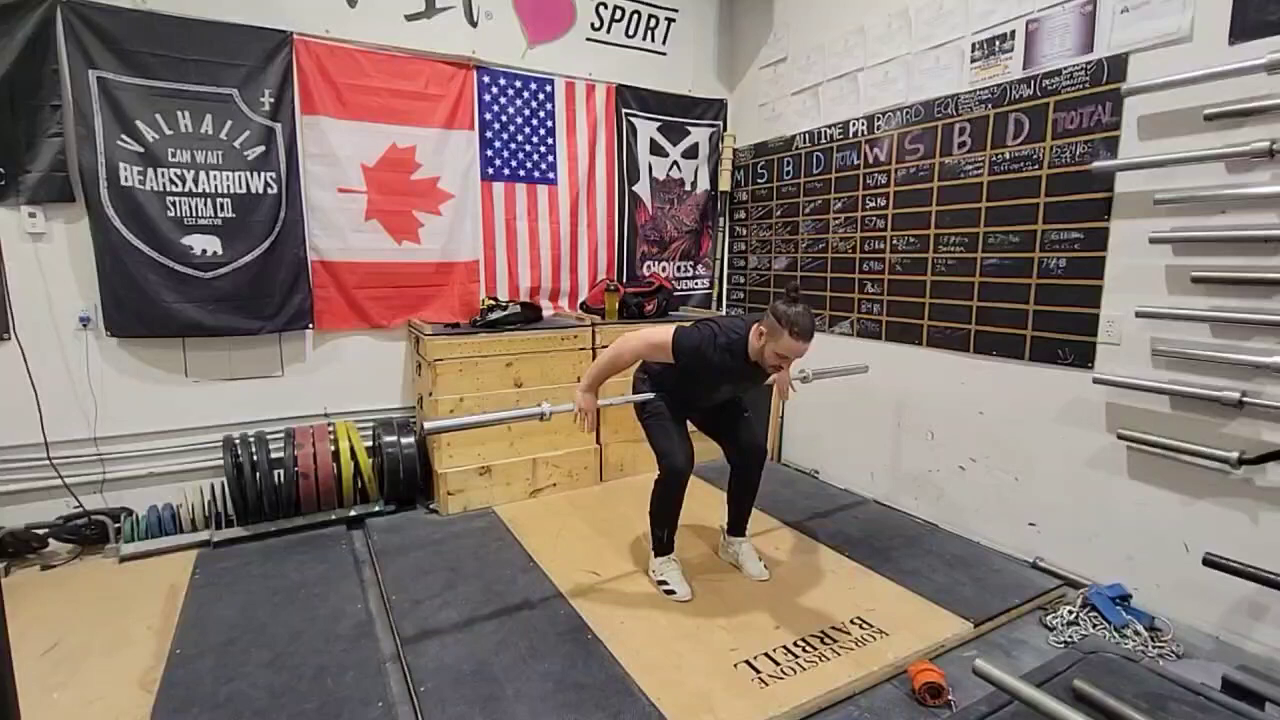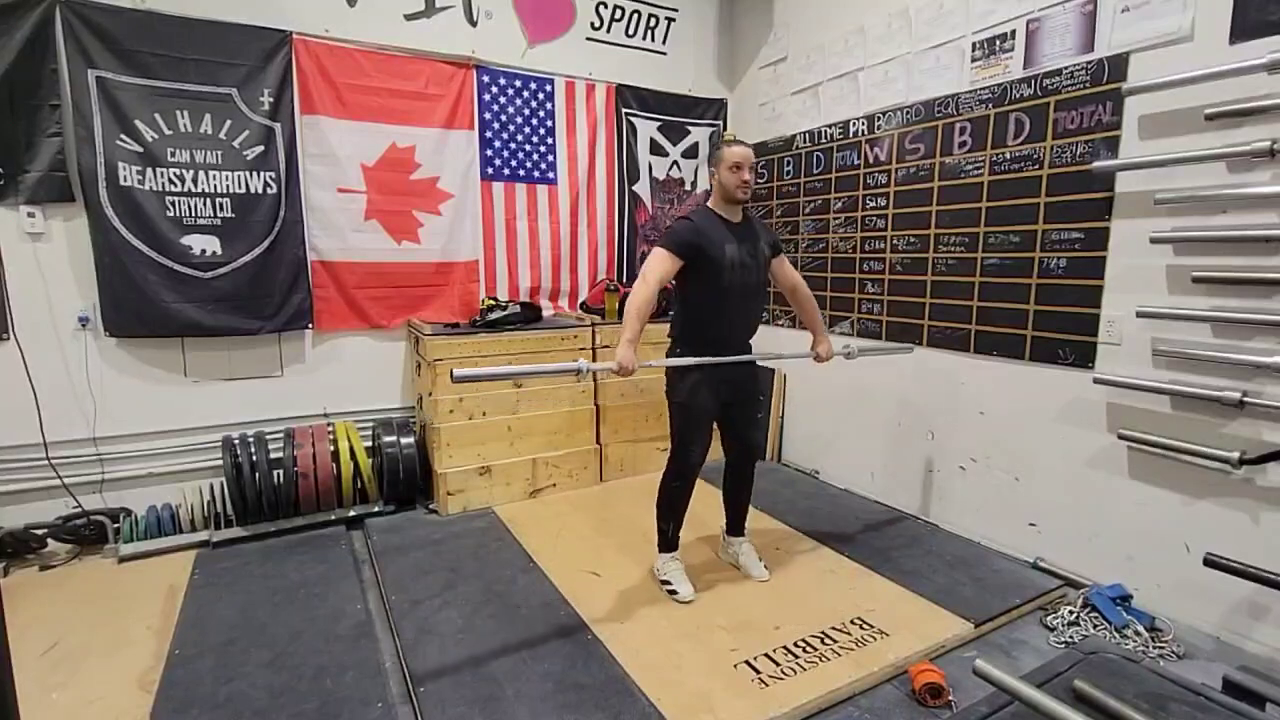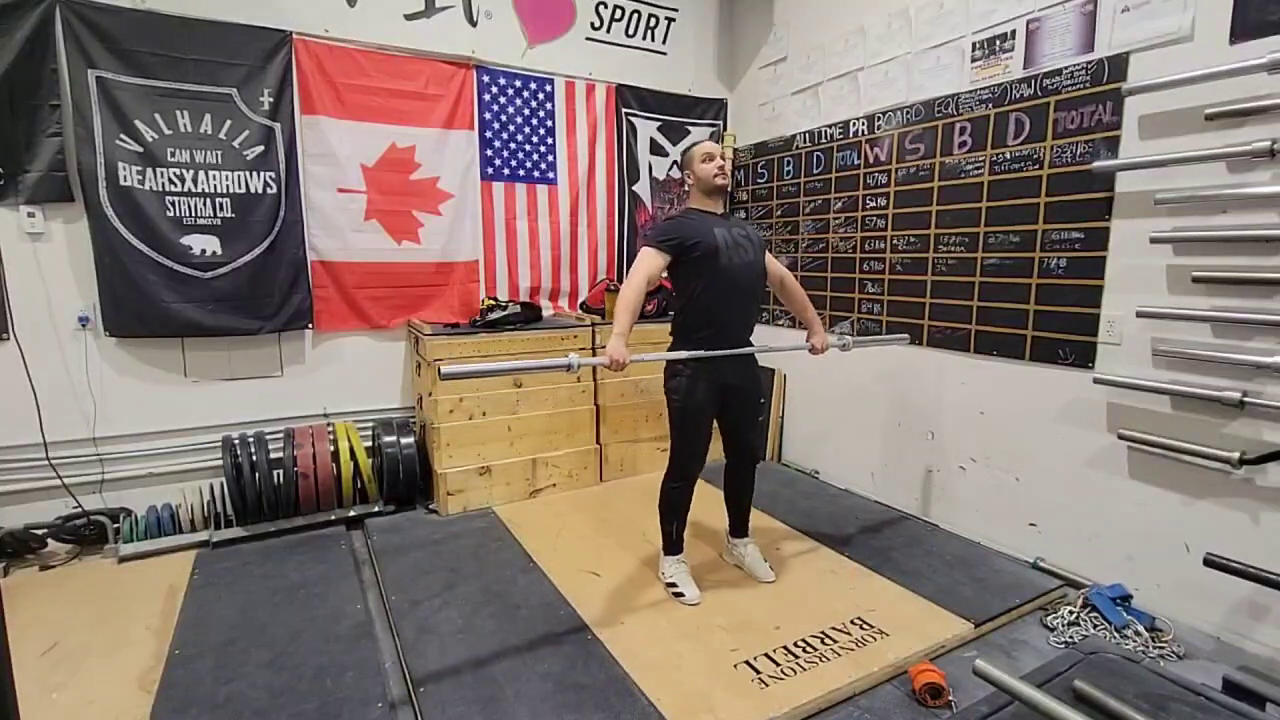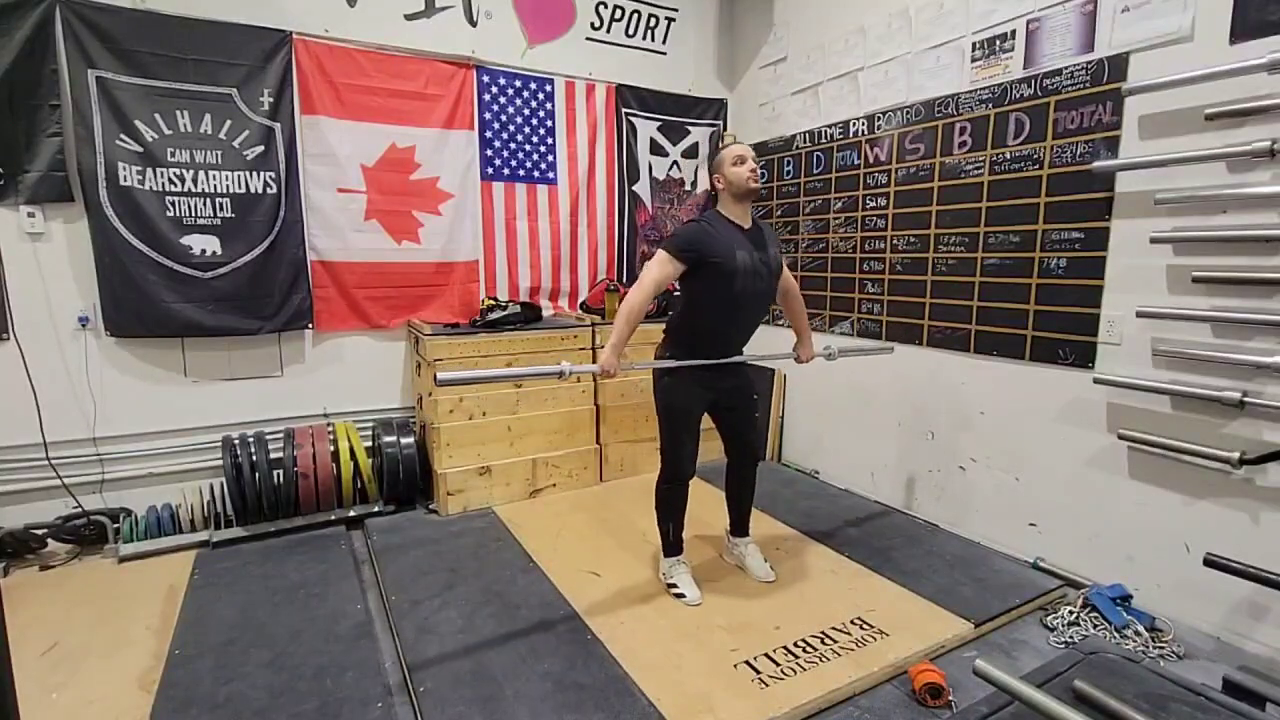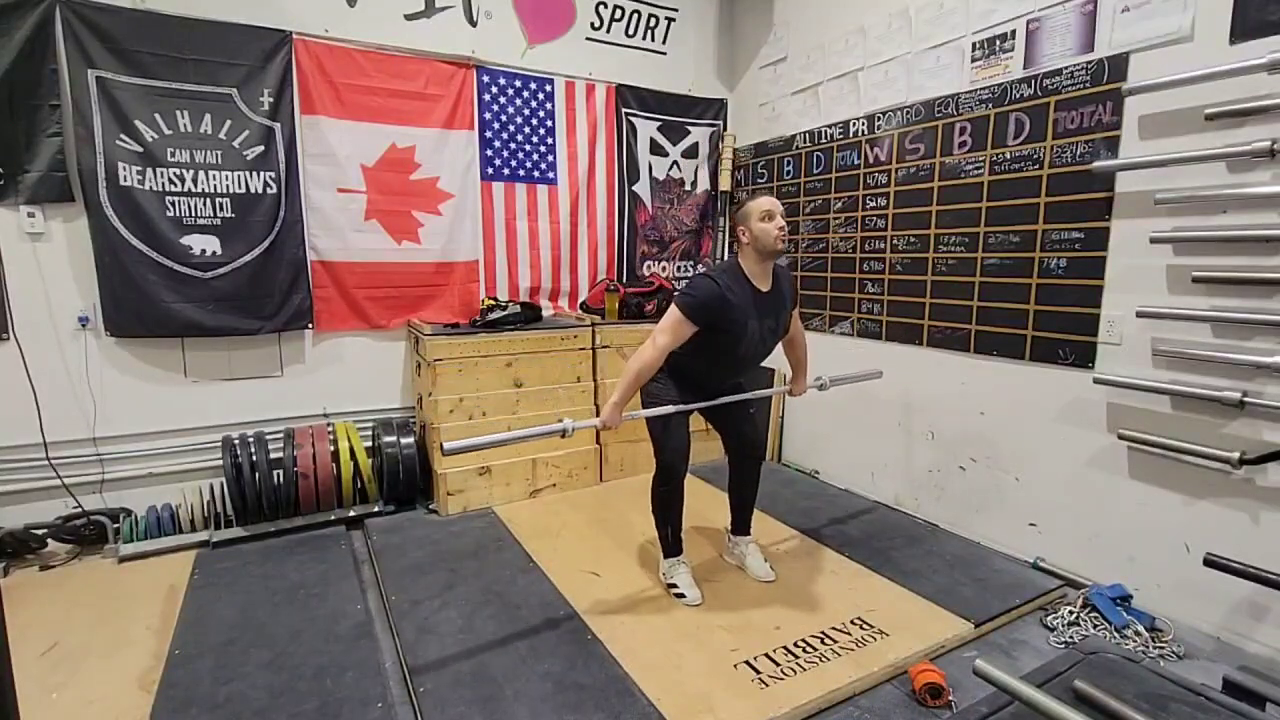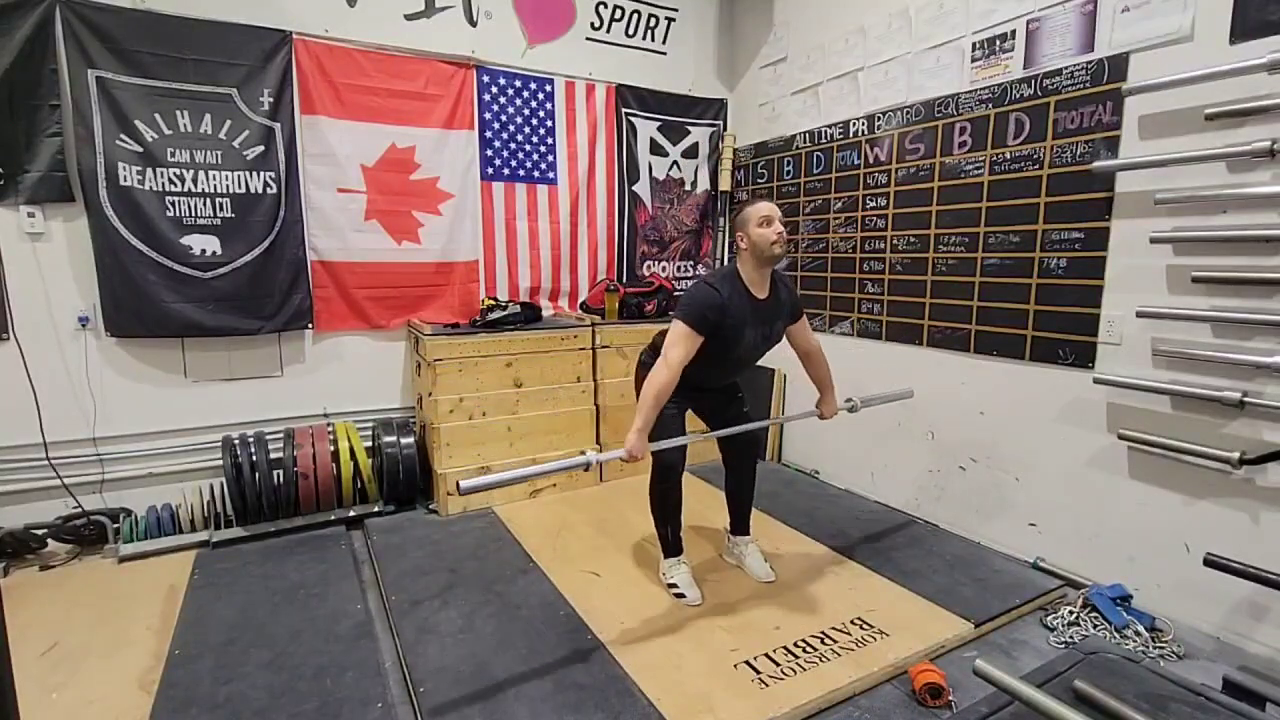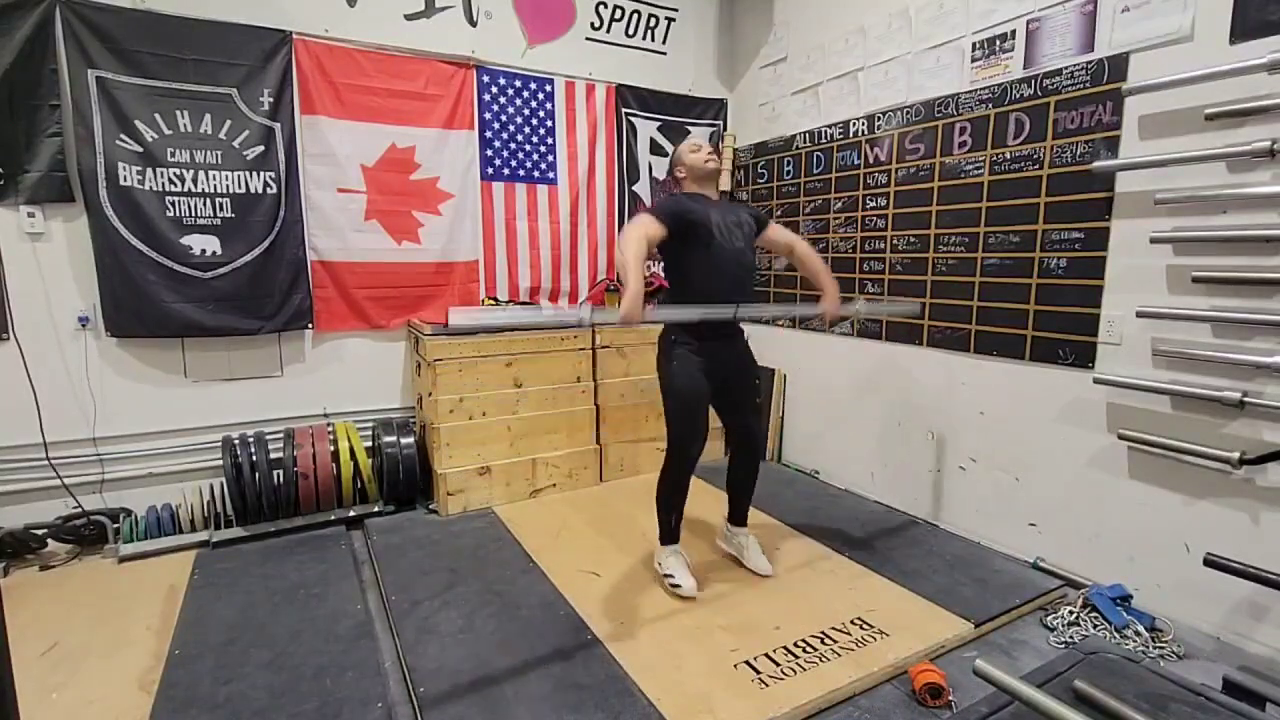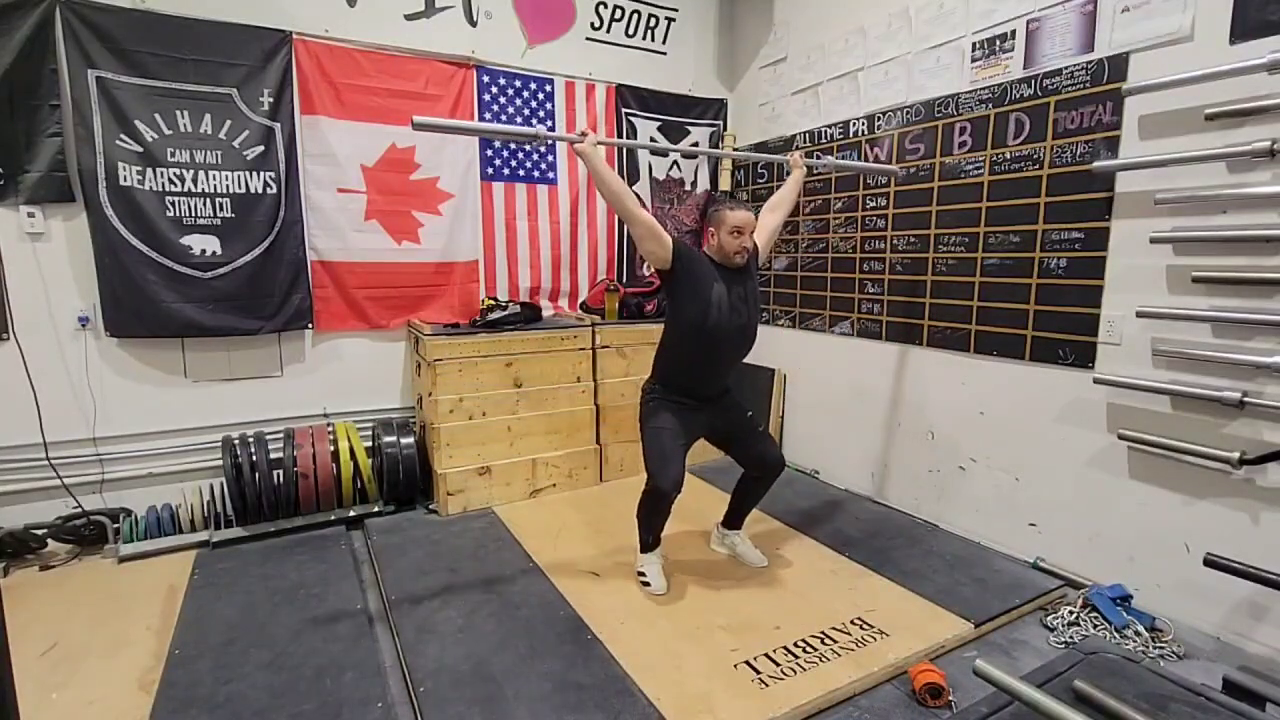
dt=0.7s
person 1, frame 1
left shoulder: (780, 345)
right shoulder: (711, 343)
right elbow: (632, 343)
left wrist: (784, 376)
right wrist: (588, 389)
right hip: (661, 390)
left knee: (752, 452)
right knee: (677, 465)
left ankle: (734, 540)
right ankle: (662, 558)
person 1, frame 2
left shoulder: (760, 233)
right shoulder: (692, 229)
left elbow: (794, 286)
right elbow: (649, 282)
left wrist: (820, 337)
right wrist: (628, 344)
left hip: (741, 363)
right hip: (695, 367)
left knee: (746, 453)
right knee: (687, 460)
left ankle: (734, 540)
right ankle: (667, 557)
person 1, frame 3
left shoulder: (745, 231)
right shoulder: (677, 228)
left elbow: (781, 279)
right elbow: (638, 279)
left wrist: (815, 326)
right wrist: (619, 338)
left hip: (741, 361)
right hip: (694, 366)
left knee: (745, 455)
right knee: (686, 464)
left ankle: (739, 541)
right ankle: (672, 558)
person 1, frame 4
left shoulder: (765, 237)
right shoulder: (699, 234)
left elbow: (787, 289)
right elbow: (645, 288)
left wrist: (804, 339)
right wrist: (614, 349)
left hip: (730, 366)
right hip: (683, 368)
left knee: (747, 453)
right knee: (679, 465)
left ankle: (739, 541)
right ankle: (672, 560)
person 1, frame 5
left shoulder: (784, 284)
right shoulder: (715, 288)
left elbow: (793, 333)
right elbow: (657, 345)
left wrist: (800, 376)
right wrist: (616, 404)
left hip: (723, 382)
right hip: (672, 381)
left knee: (750, 449)
right knee: (673, 463)
left ankle: (739, 541)
right ankle: (672, 560)
person 1, frame 6
left shoulder: (783, 294)
right shoulder: (711, 295)
left elbow: (808, 347)
right elbow: (671, 362)
left wrist: (828, 395)
right wrist: (639, 432)
left hip: (718, 381)
right hip: (667, 378)
left knee: (745, 449)
right knee: (670, 462)
left ankle: (738, 540)
right ankle: (673, 560)
person 1, frame 7
left shoulder: (741, 213)
right shoulder: (673, 206)
left elbow: (792, 244)
right elbow: (636, 238)
left wrist: (827, 287)
right wrist: (633, 286)
left hip: (732, 345)
right hip: (686, 349)
left knee: (750, 442)
right knee: (686, 448)
left ankle: (737, 532)
right ankle: (669, 548)
person 1, frame 8
left shoulder: (749, 262)
right shoulder: (683, 265)
left elbow: (775, 212)
right elbow: (633, 212)
left wrist: (797, 172)
right wrist: (589, 155)
left hip: (721, 399)
right hip: (669, 402)
left knee: (768, 462)
right knee: (665, 482)
left ankle: (728, 531)
right ankle: (648, 553)
